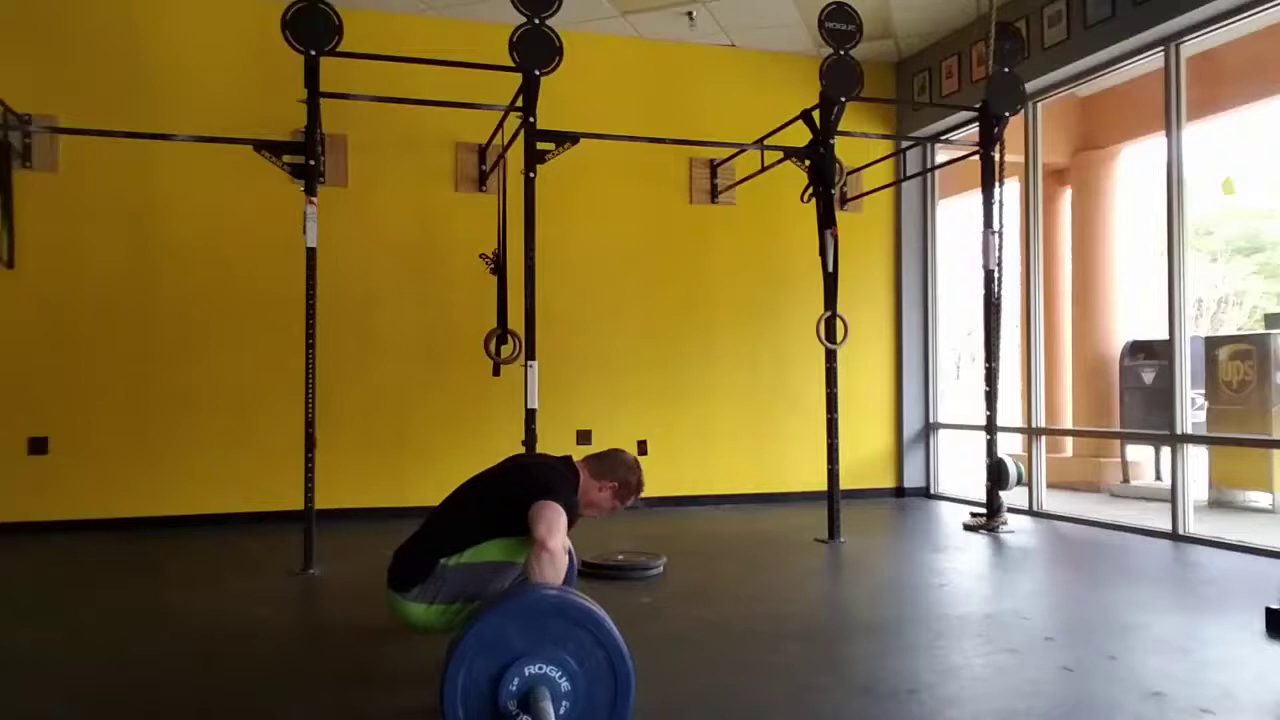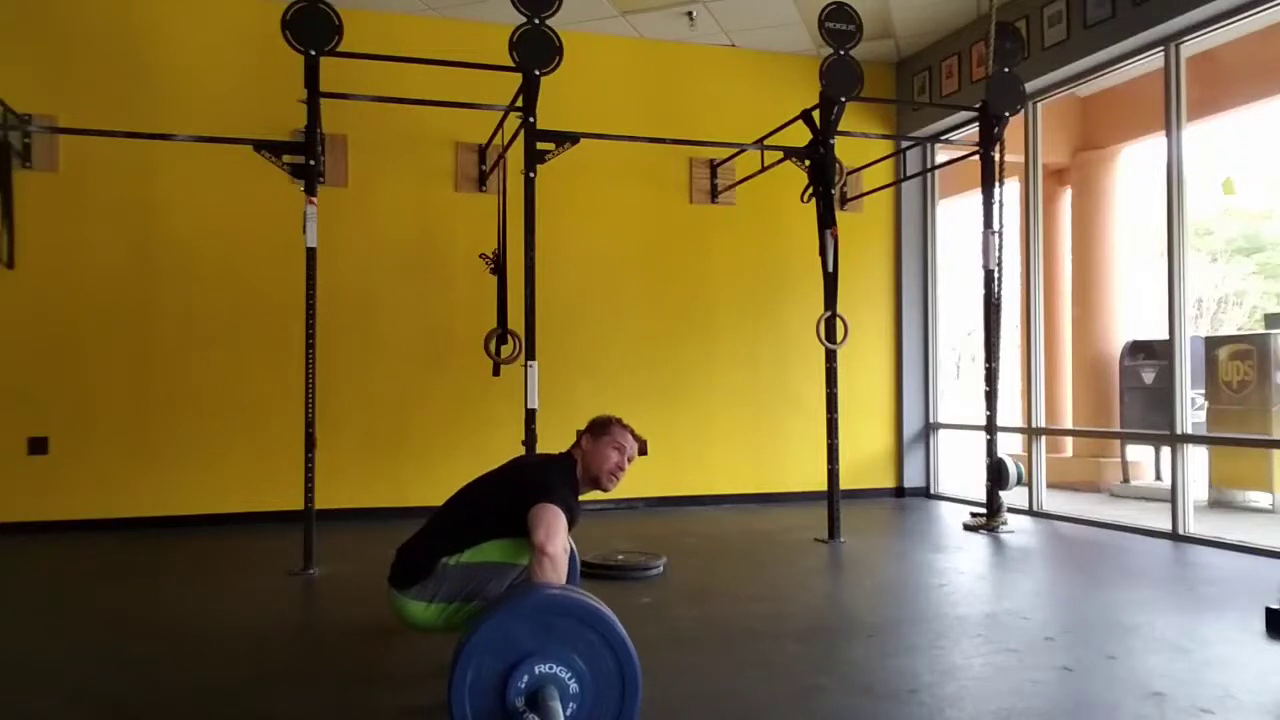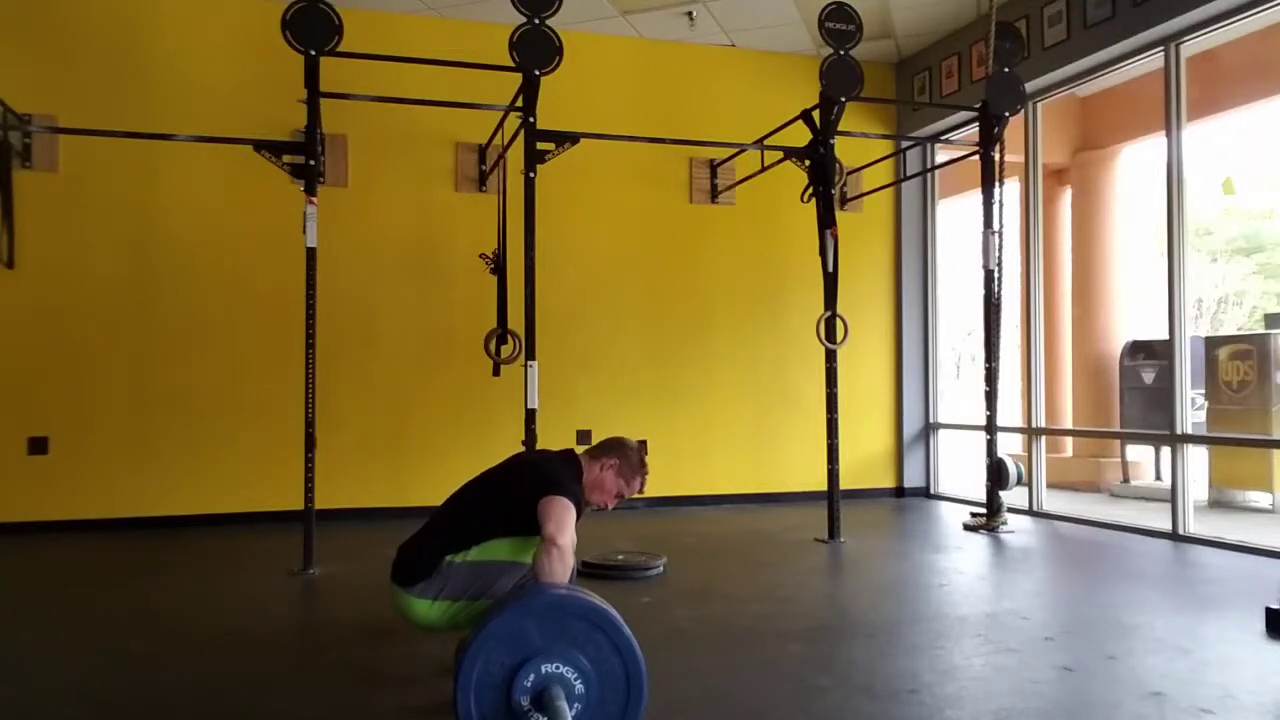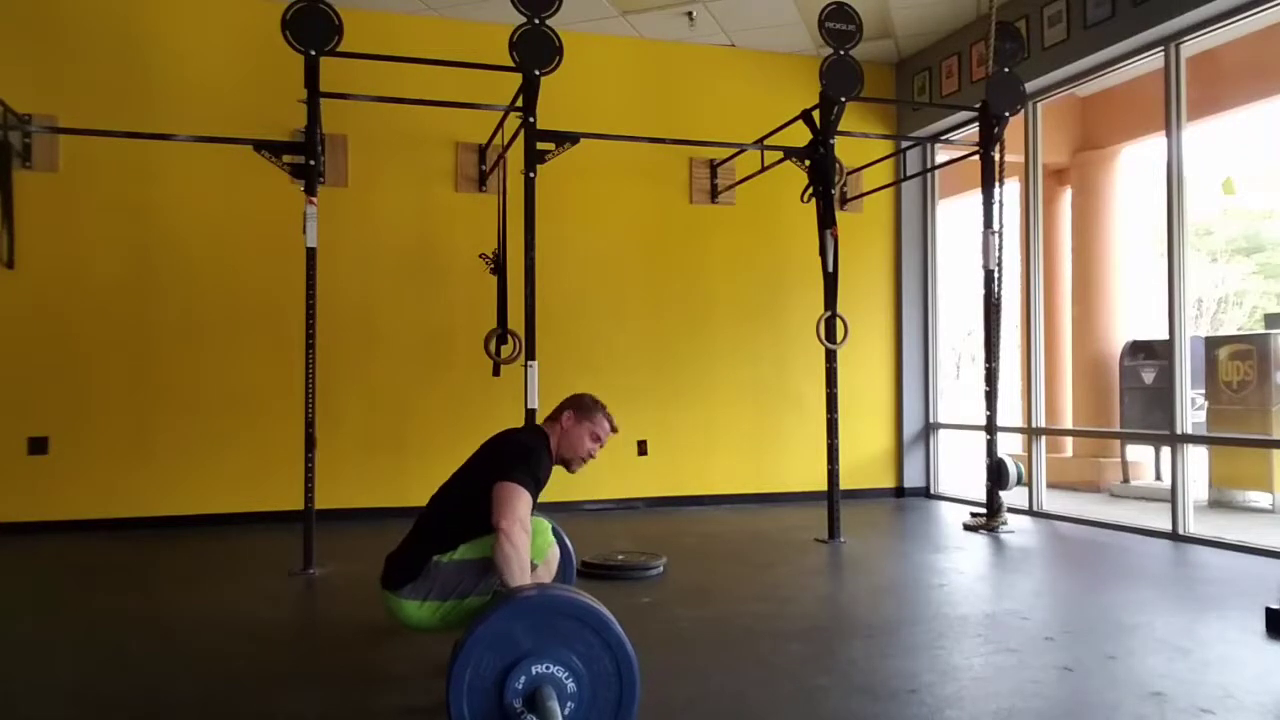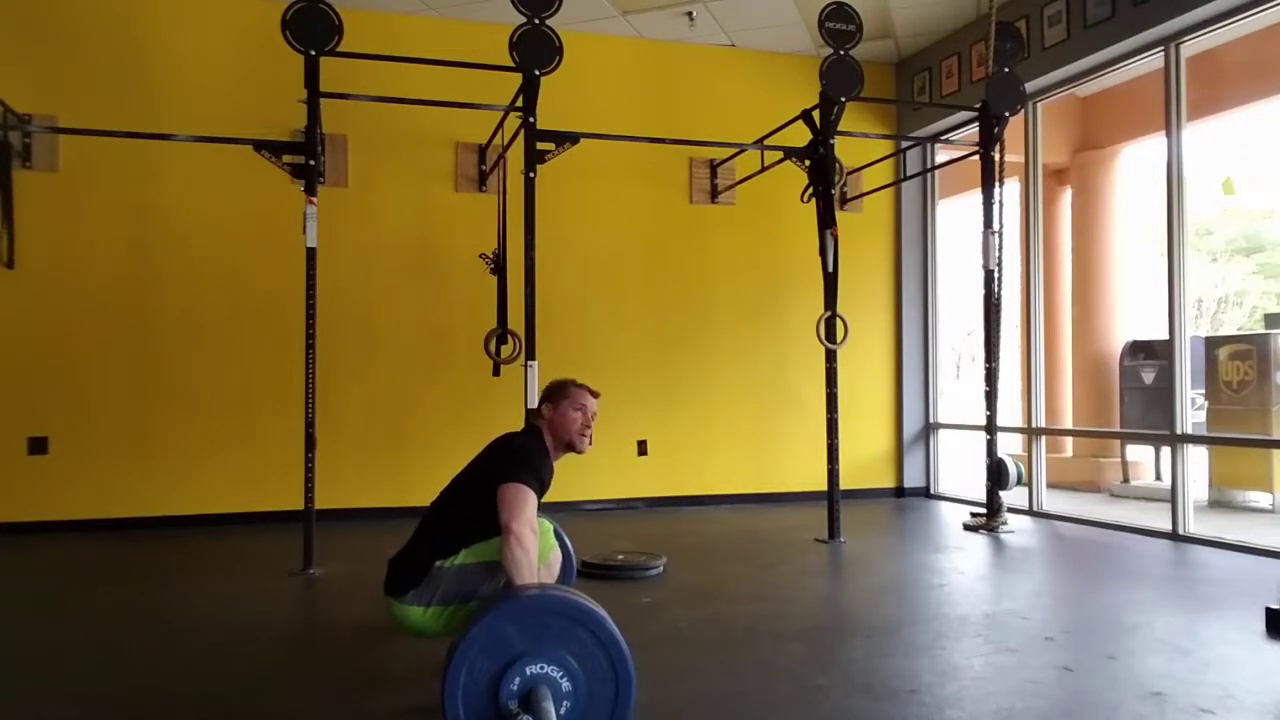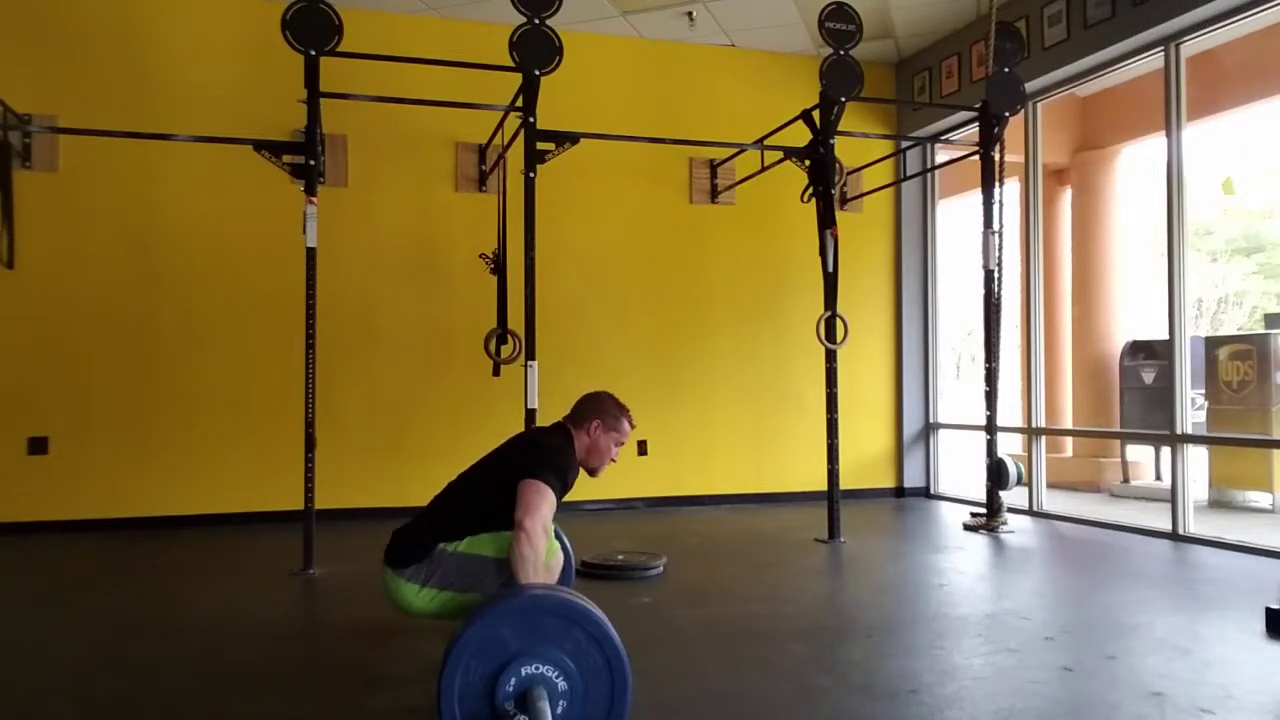
dt=0.7s
person 1, frame 1
left shoulder: (545, 471)
right shoulder: (559, 485)
right elbow: (548, 545)
left hip: (417, 579)
right hip: (424, 590)
right knee: (550, 556)
person 1, frame 2
left shoulder: (551, 471)
right shoulder: (558, 481)
right elbow: (548, 549)
left hip: (419, 582)
right hip: (424, 589)
right knee: (548, 553)
person 1, frame 3
left shoulder: (550, 465)
right shoulder: (563, 476)
right elbow: (558, 541)
left hip: (422, 574)
right hip: (428, 586)
right knee: (550, 553)
person 1, frame 4
left shoulder: (526, 448)
right shoulder: (528, 449)
right elbow: (509, 527)
left hip: (416, 582)
right hip: (418, 588)
right knee: (540, 543)
person 1, frame 5
left shoulder: (525, 451)
right shoulder: (528, 453)
right elbow: (517, 529)
left hip: (418, 586)
right hip: (423, 592)
right knee: (542, 542)
person 1, frame 6
left shoulder: (546, 445)
right shoulder: (556, 455)
right elbow: (530, 528)
left hip: (418, 560)
right hip: (419, 570)
right knee: (546, 557)
